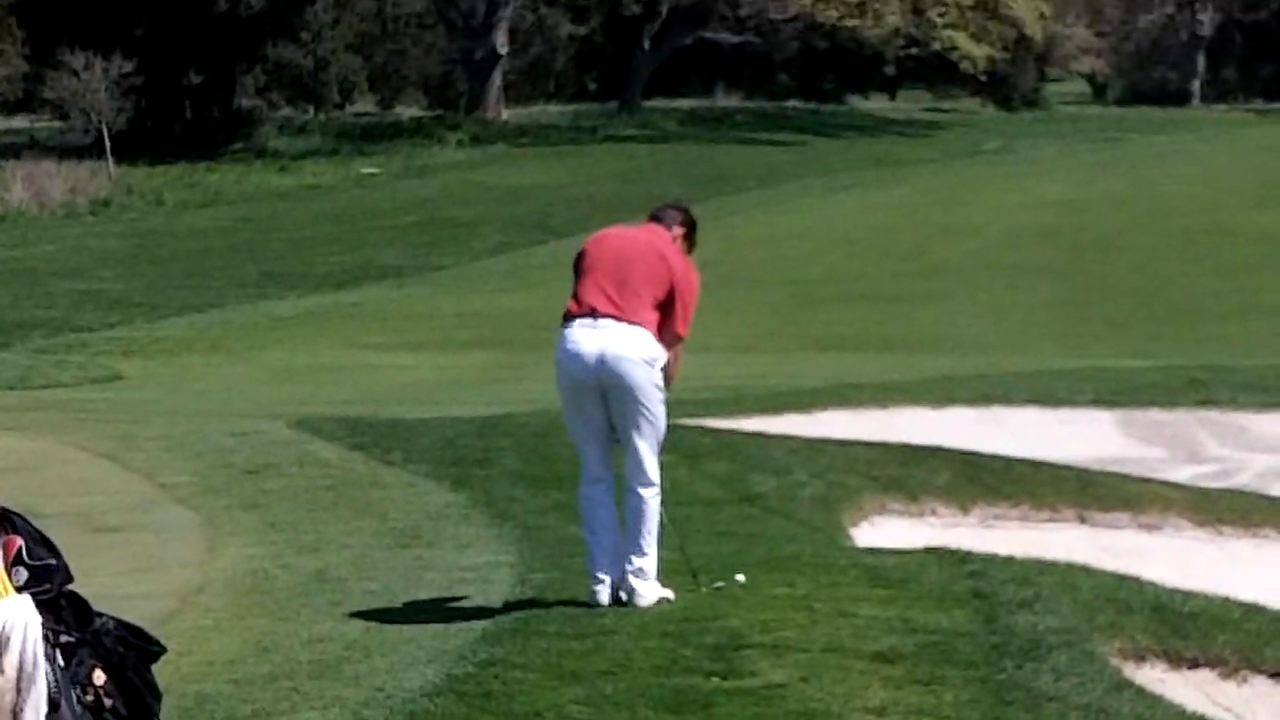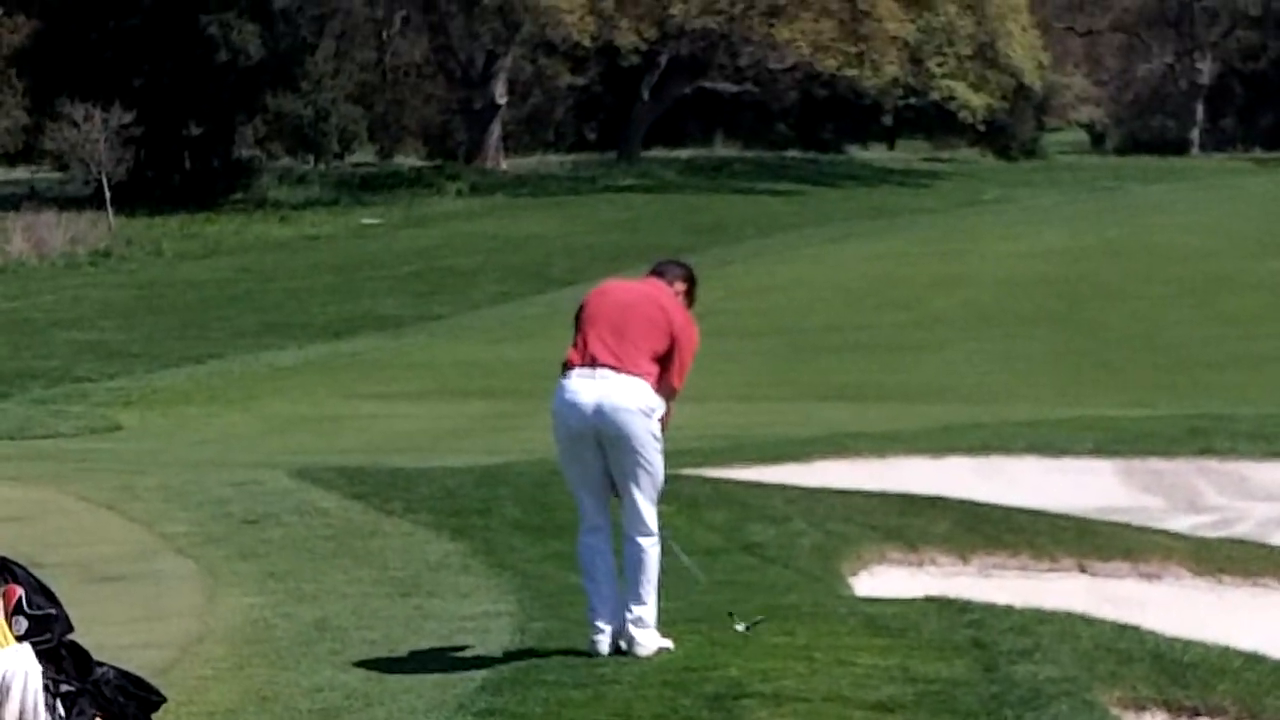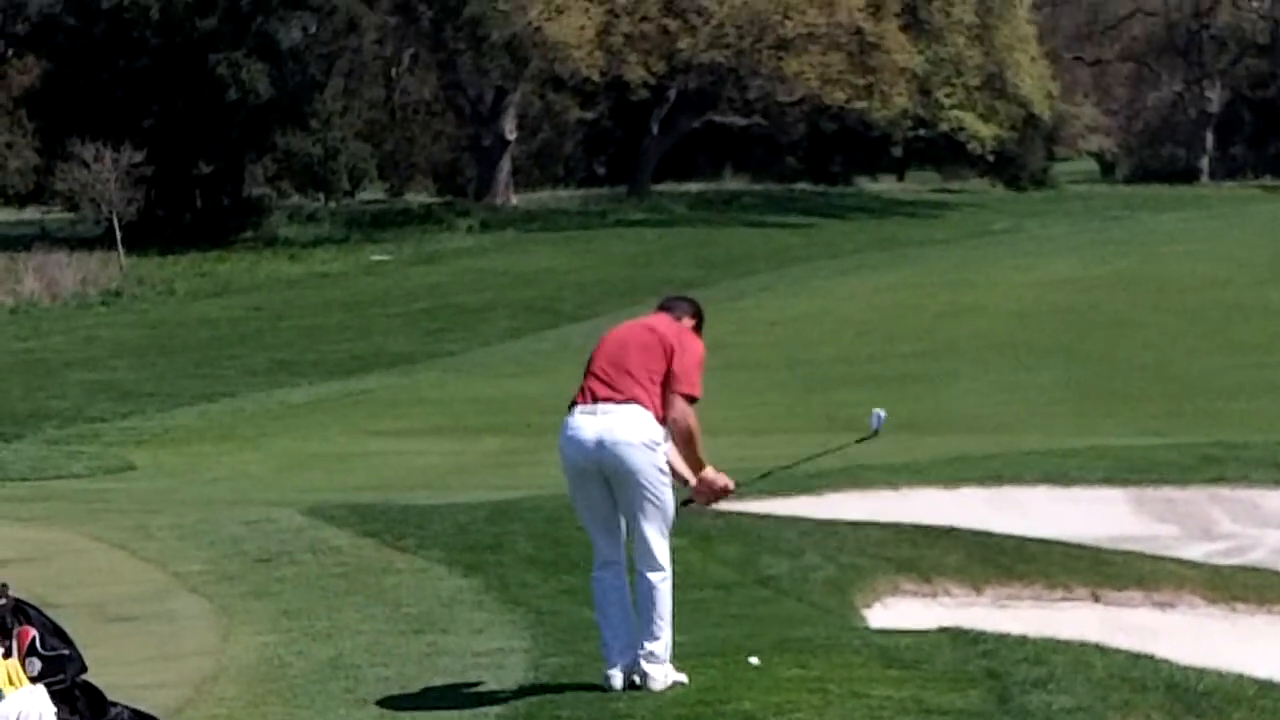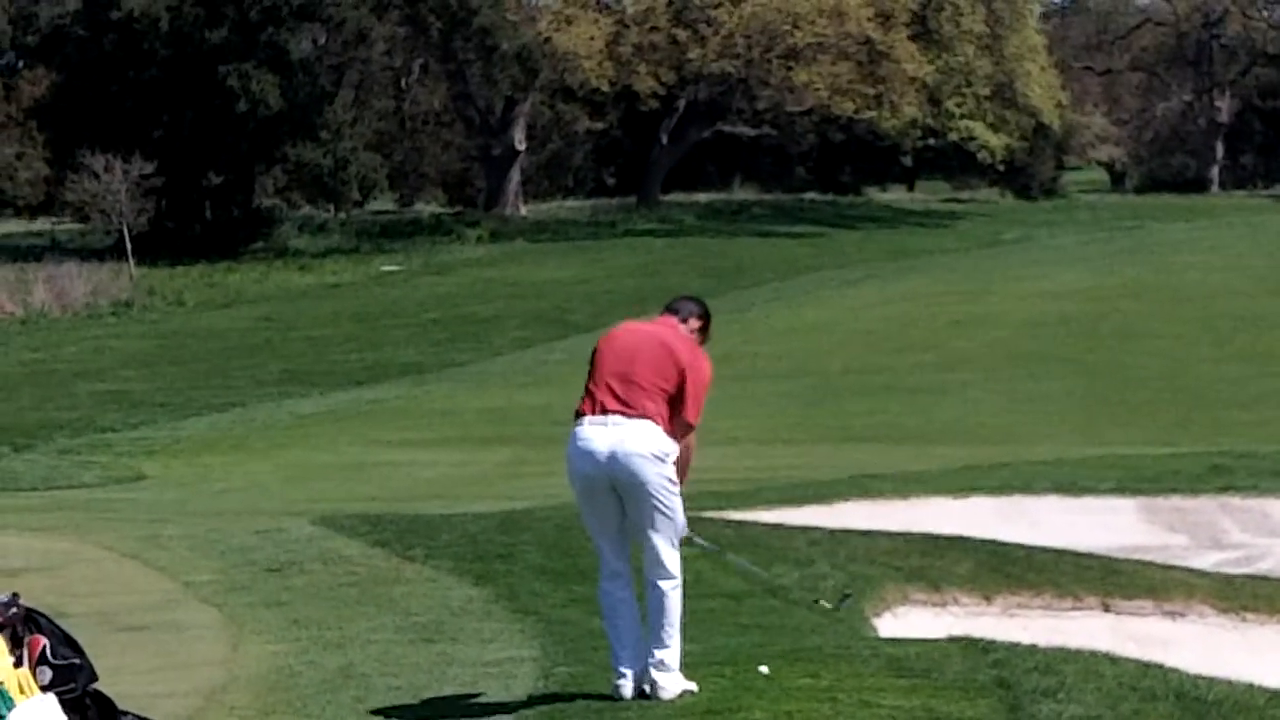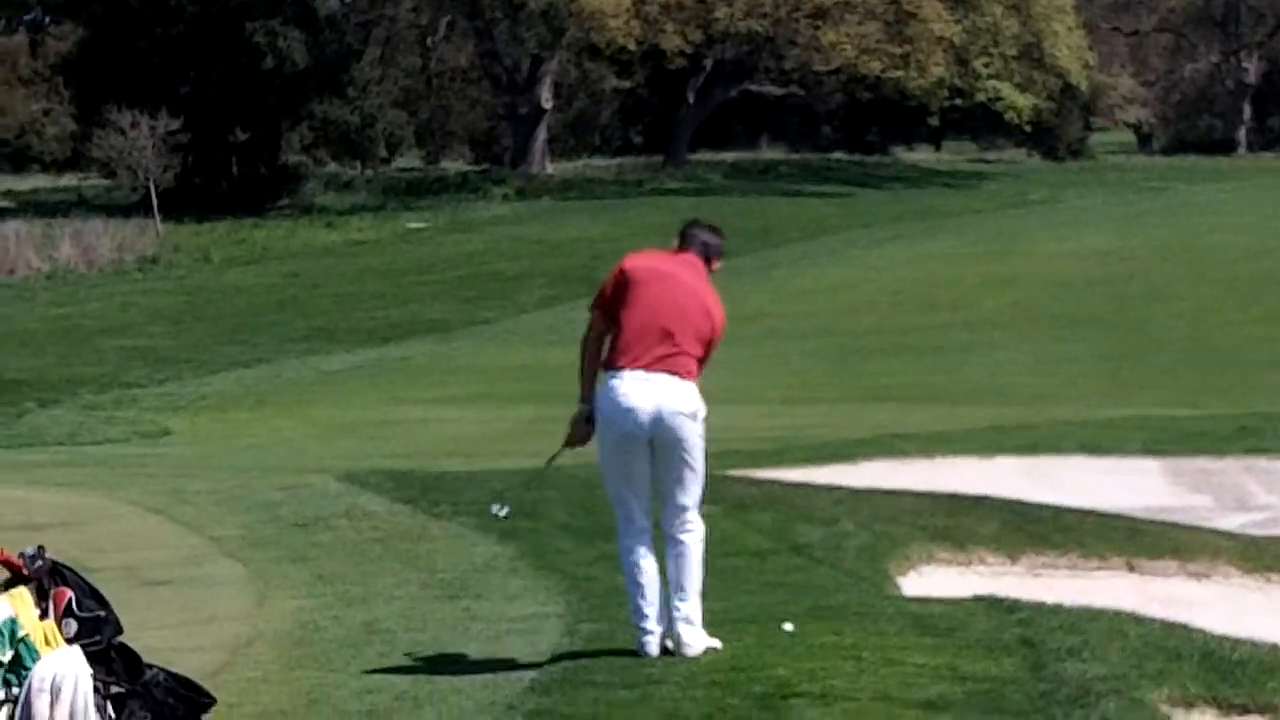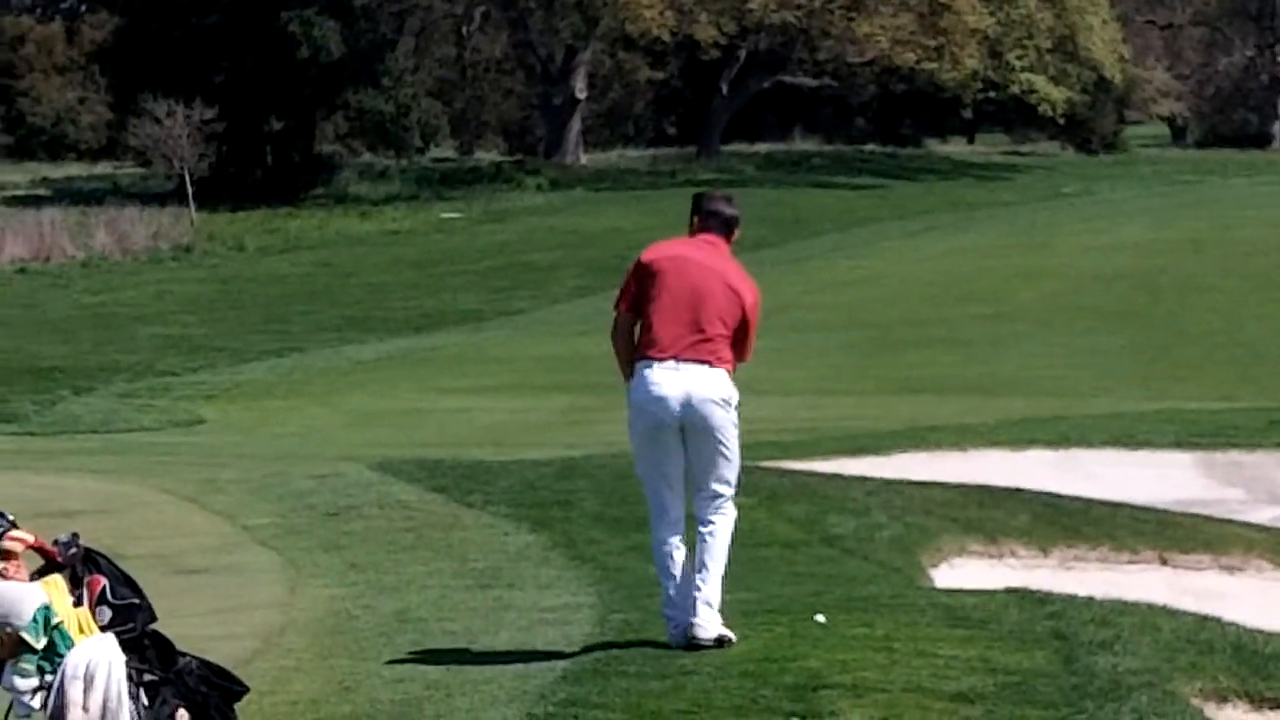
dt=0.3s
person 1, frame 1
left shoulder: (599, 239)
right shoulder: (680, 265)
right elbow: (671, 348)
right wrist: (657, 399)
left hip: (575, 343)
right hip: (631, 347)
left knee: (594, 474)
right knee: (643, 477)
left ankle: (604, 582)
right ankle: (640, 583)
person 1, frame 2
left shoulder: (601, 292)
right shoulder: (681, 318)
right elbow: (665, 398)
right wrist: (648, 456)
left hip: (572, 393)
right hip: (628, 396)
left knee: (593, 524)
right knee: (642, 526)
left ankle: (604, 631)
right ankle: (640, 632)
person 1, frame 3
left shoulder: (616, 334)
right shoulder: (685, 340)
right elbow: (677, 415)
left wrist: (688, 477)
right wrist: (702, 471)
left hip: (577, 429)
right hip: (629, 429)
left knee: (606, 559)
right knee: (653, 559)
left ankle: (618, 666)
right ankle: (653, 666)
person 1, frame 4
left shoulder: (615, 335)
right shoulder: (693, 357)
right elbow: (683, 436)
right wrist: (677, 489)
left hip: (586, 441)
right hip: (642, 443)
left knee: (613, 570)
right knee: (664, 570)
left ankle: (627, 677)
right ankle: (663, 675)
person 1, frame 5
left shoulder: (633, 265)
right shoulder: (714, 308)
left elbow: (594, 335)
left wrist: (587, 403)
left hip: (622, 393)
right hip: (677, 399)
left knee: (633, 526)
right knee: (685, 523)
left ankle: (649, 634)
right ankle: (686, 631)
person 1, frame 6
left shoulder: (654, 256)
right shoulder: (744, 285)
left elbow: (621, 332)
left hip: (652, 382)
right hip: (708, 386)
left knee: (666, 515)
right knee: (716, 508)
left ankle: (680, 623)
right ankle: (705, 615)
